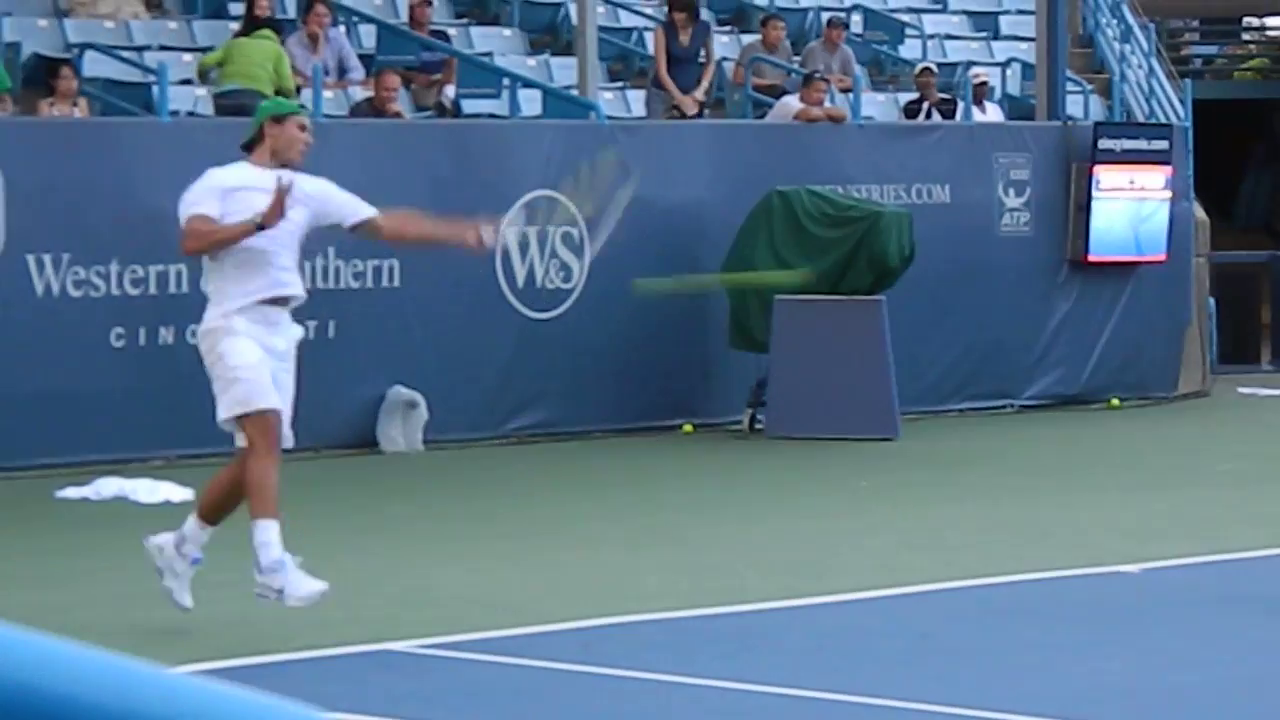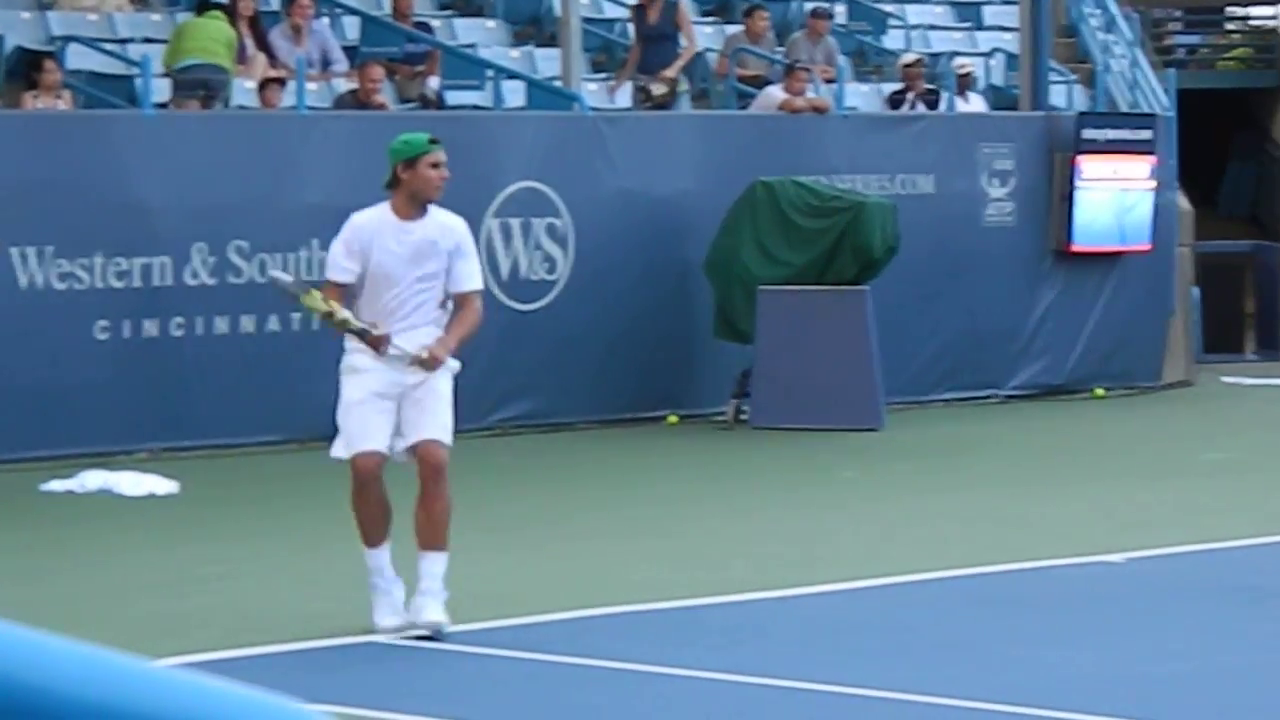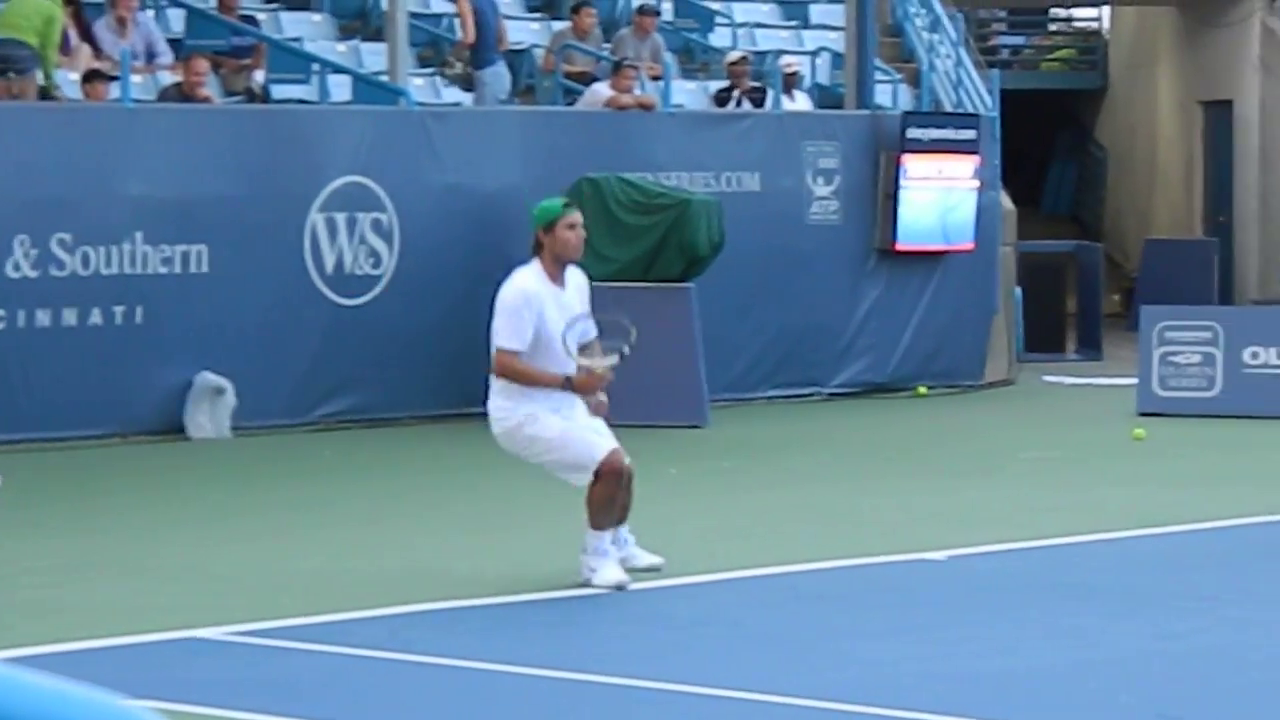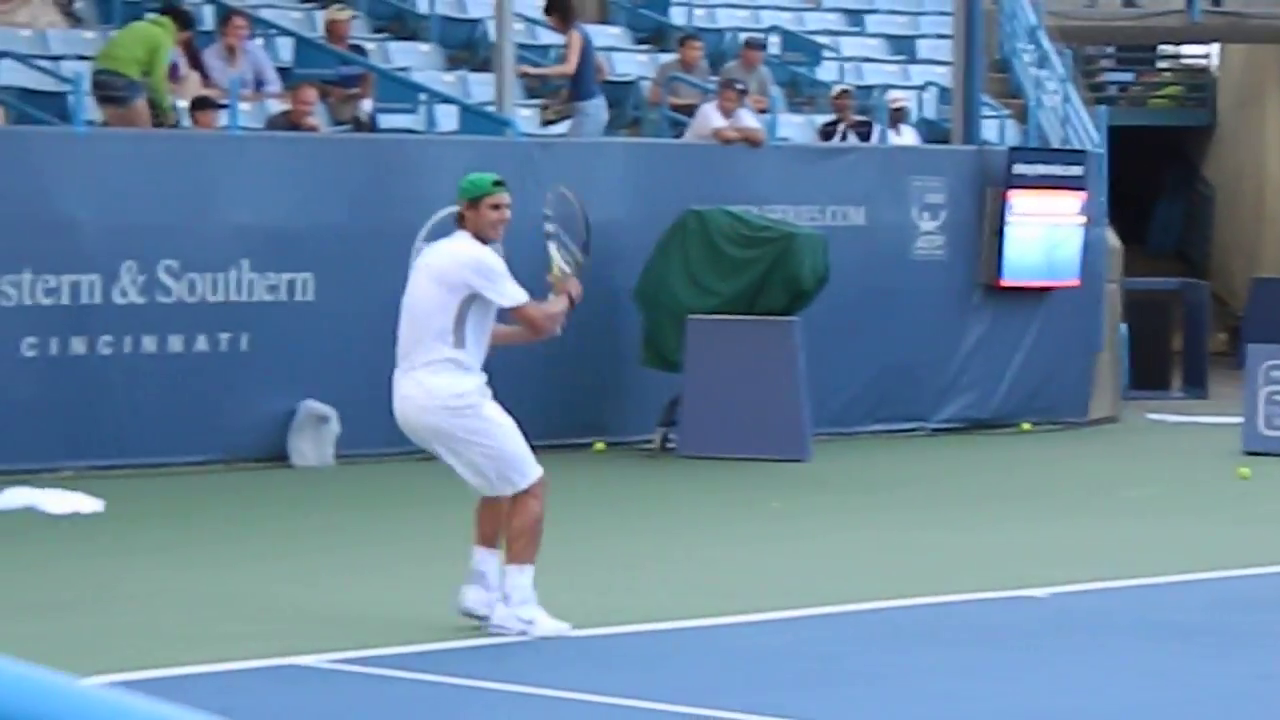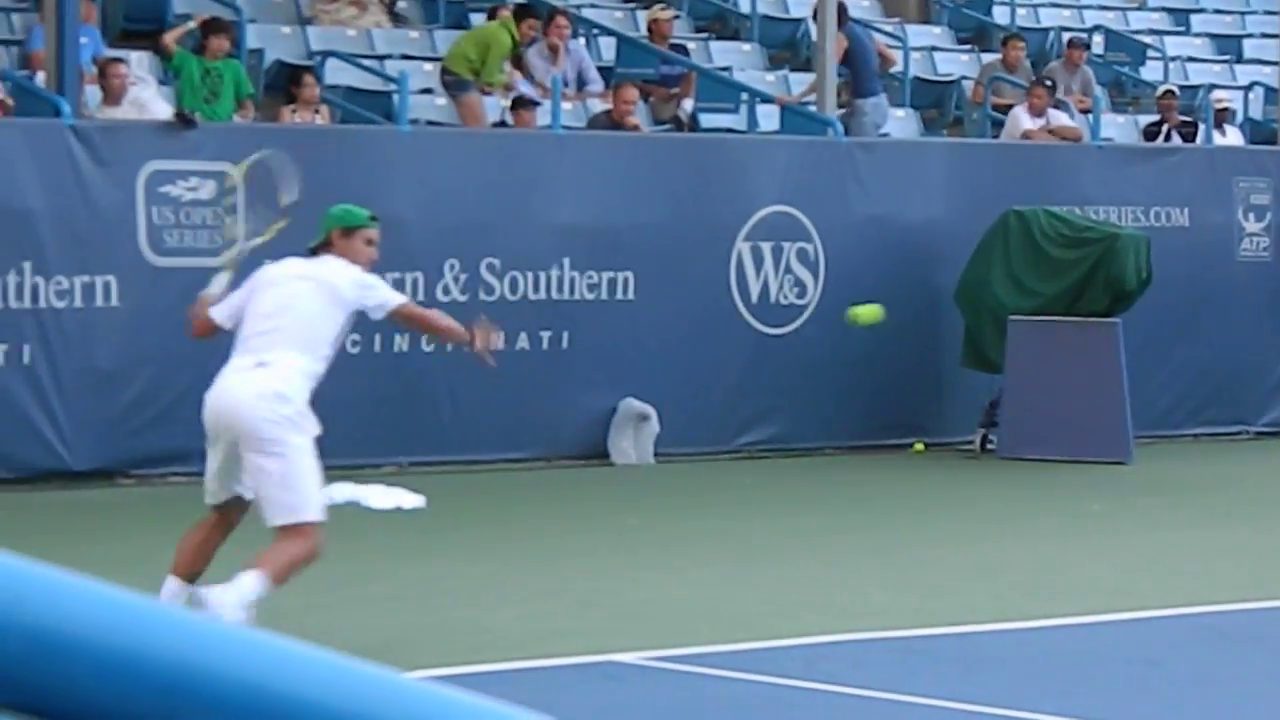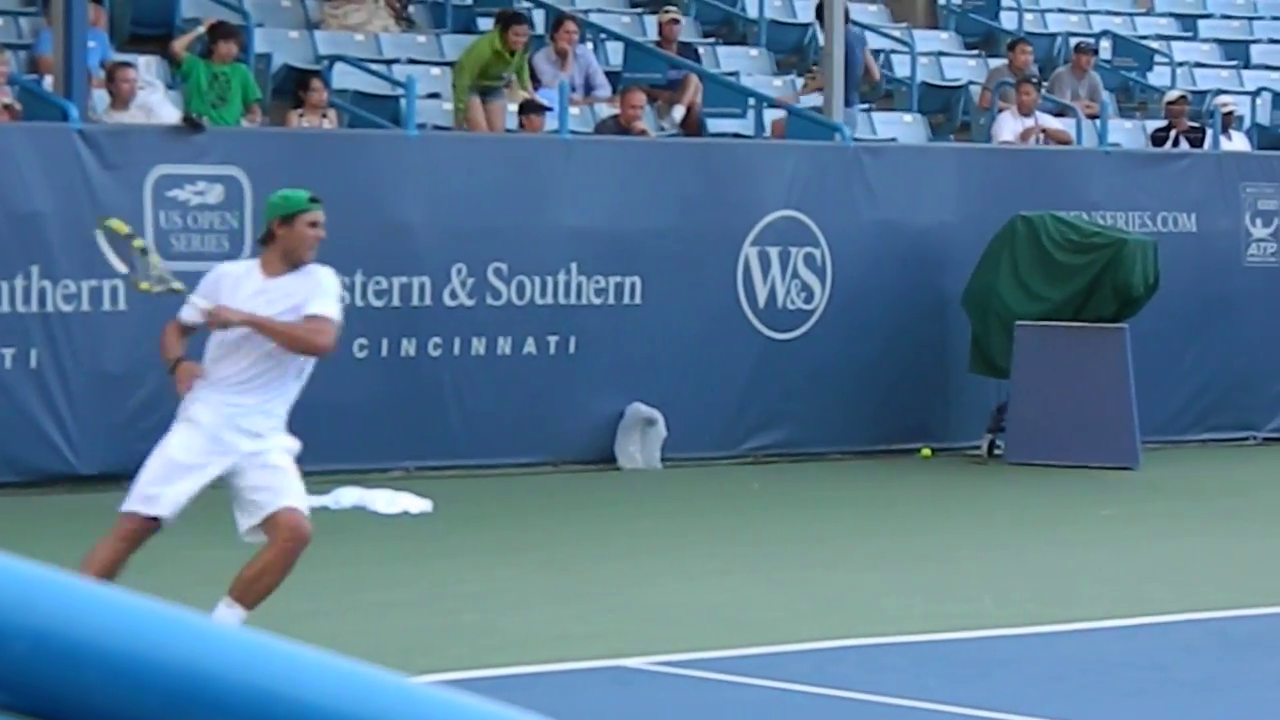
dt=0.7s
person 1, frame 1
left shoulder: (308, 189)
right shoulder: (217, 181)
left elbow: (386, 224)
right elbow: (192, 242)
left wrist: (465, 232)
right wrist: (257, 223)
left hip: (278, 332)
right hip: (233, 327)
left knee: (252, 463)
right knee: (264, 432)
left ankle: (180, 547)
right ankle: (274, 568)
person 1, frame 2
left shoulder: (453, 229)
right shoulder: (361, 226)
left elbow: (470, 304)
right elbow: (331, 298)
left wrist: (444, 346)
right wrist: (362, 332)
left hip: (425, 368)
right hip: (367, 365)
left knee: (432, 462)
right knee: (365, 466)
left ankle: (429, 591)
right ankle: (382, 583)
person 1, frame 3
left shoulder: (578, 282)
right shoulder: (522, 291)
right elbow: (503, 366)
left wrist: (593, 391)
right wrist: (570, 383)
left hip: (566, 407)
right hip: (522, 416)
left knee: (621, 472)
right knee: (611, 464)
left ankle: (617, 543)
right ankle: (597, 556)
person 1, frame 4
left shoulder: (437, 256)
right shoulder: (475, 259)
right elbow: (539, 322)
left wrist: (520, 334)
right wrist: (566, 296)
left hip: (412, 399)
right hip: (452, 398)
left knee: (498, 487)
right knee: (529, 491)
left ankle: (485, 588)
right ankle: (519, 607)
person 1, frame 5
left shoulder: (268, 275)
right shoulder: (352, 280)
left elbow: (201, 328)
right elbow: (423, 319)
left wrist: (205, 300)
right wrist: (472, 337)
left hip: (222, 397)
right hip: (272, 405)
left knee: (225, 511)
right knee: (301, 540)
right ankle: (225, 605)
person 1, frame 6
left shoulder: (322, 281)
right shoulder: (224, 276)
left elbow: (321, 342)
right elbow: (173, 330)
left wrist: (249, 319)
right wrist: (178, 364)
left hip: (261, 437)
right hip: (201, 423)
left knee: (294, 532)
right knee: (134, 526)
